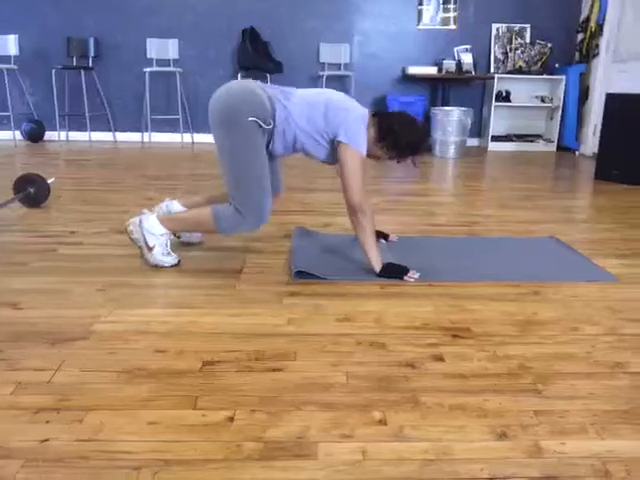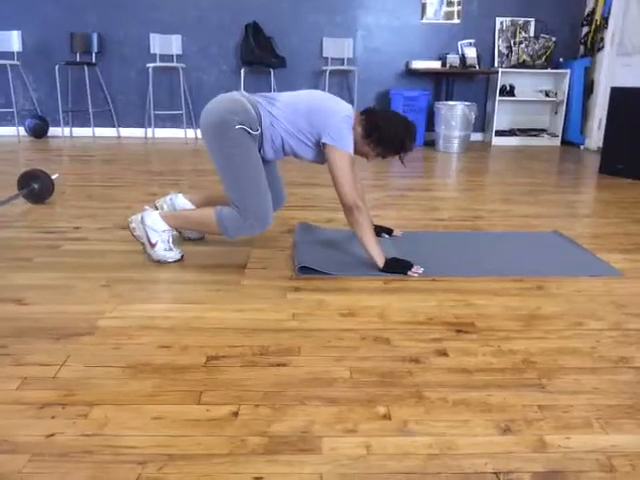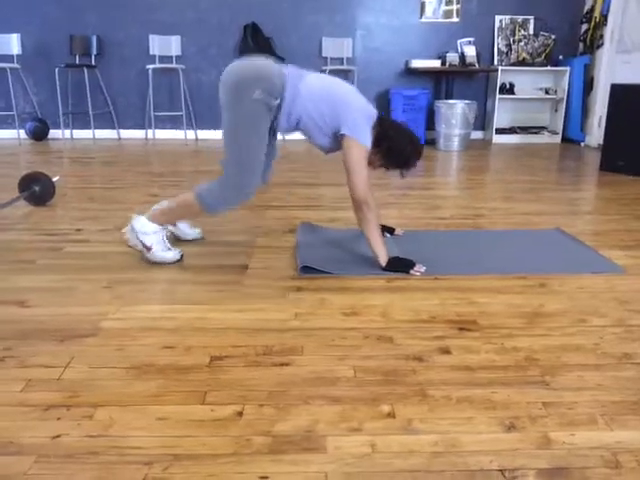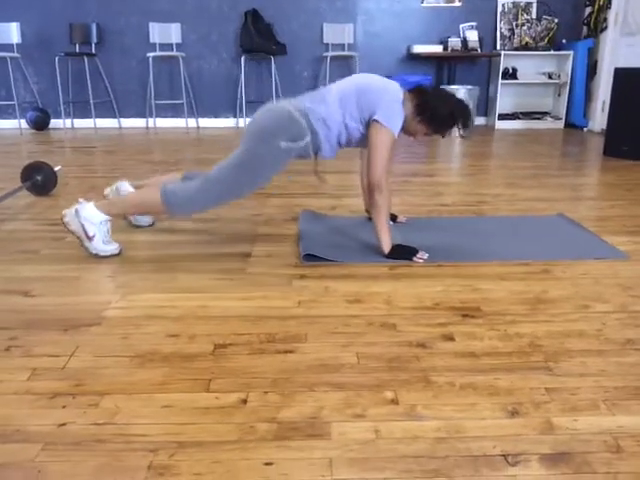
dt=0.4s
person 1, frame 1
left shoulder: (352, 122)
right shoulder: (355, 129)
left elbow: (352, 196)
right elbow: (358, 204)
left wrist: (368, 232)
right wrist: (379, 266)
left hip: (242, 101)
right hip: (243, 109)
left knee: (268, 192)
right knee: (252, 214)
left ankle: (178, 208)
right ankle: (156, 225)
person 1, frame 2
left shoulder: (348, 120)
right shoulder: (340, 128)
left elbow: (352, 182)
right elbow: (352, 202)
left wrist: (369, 226)
right wrist: (382, 261)
left hip: (237, 120)
right hip: (231, 122)
left knee: (273, 202)
right knee: (255, 219)
left ankle: (182, 203)
right ankle: (158, 221)
person 1, frame 3
left shoulder: (363, 118)
right shoulder: (360, 126)
left elbow: (360, 194)
right elbow: (362, 198)
left wrist: (374, 224)
right wrist: (385, 260)
left hip: (255, 82)
right hip: (254, 87)
left knee: (253, 177)
right knee: (238, 188)
left ankle: (173, 214)
right ankle: (148, 224)
person 1, frame 4
left shoulder: (387, 96)
right shoulder: (392, 108)
left elbow: (368, 170)
right elbow: (378, 182)
left wrist: (377, 213)
right wrist: (389, 246)
left hip: (286, 120)
right hip: (285, 131)
left knee: (212, 183)
right knee: (204, 194)
left ankle: (128, 190)
right ankle: (93, 212)
